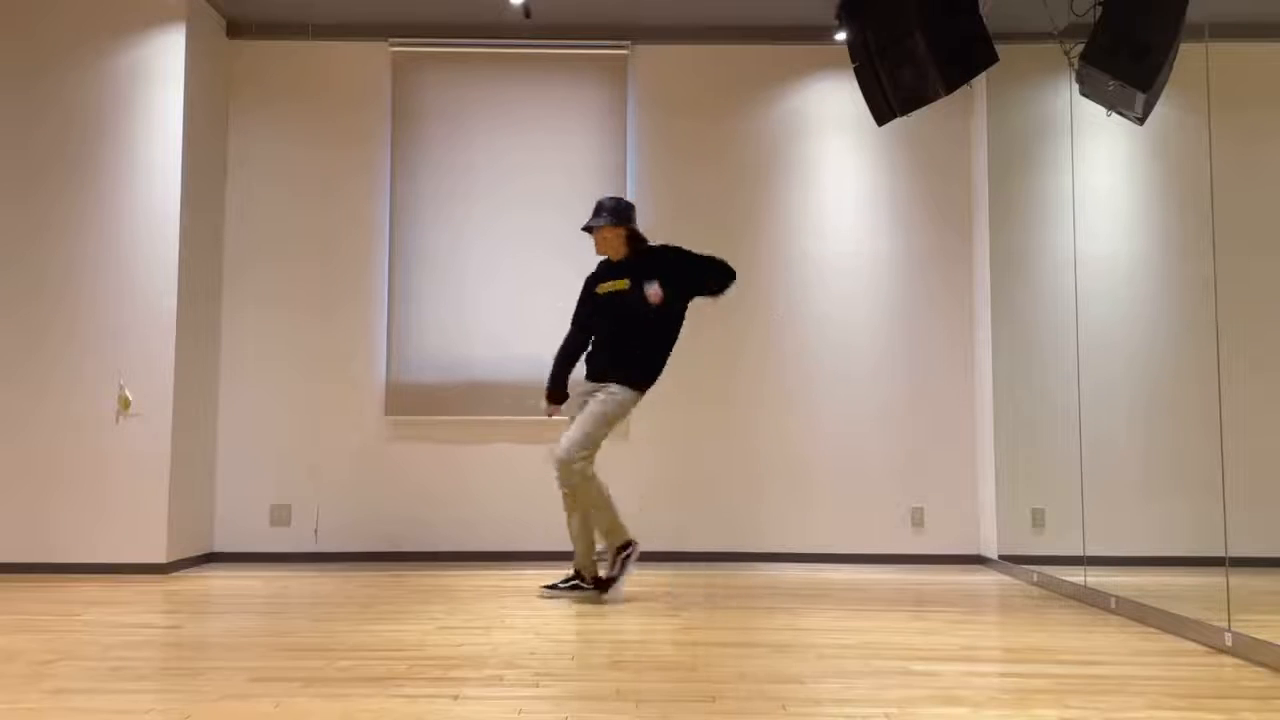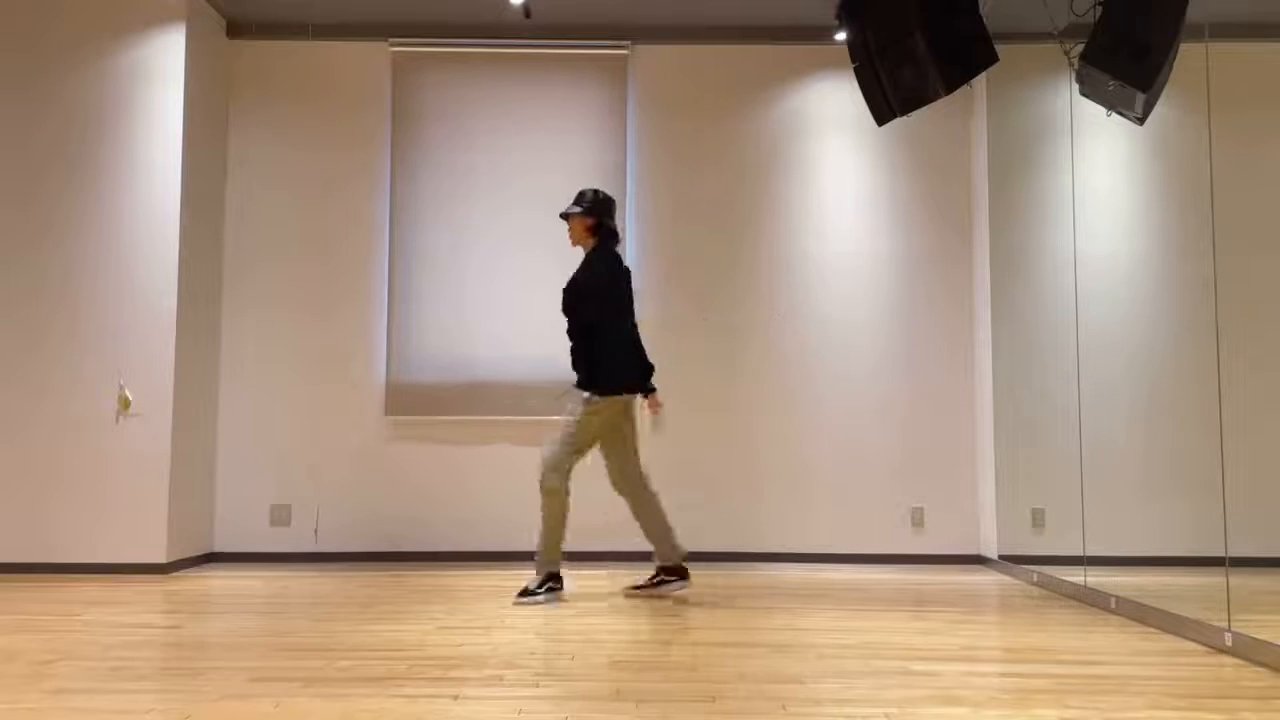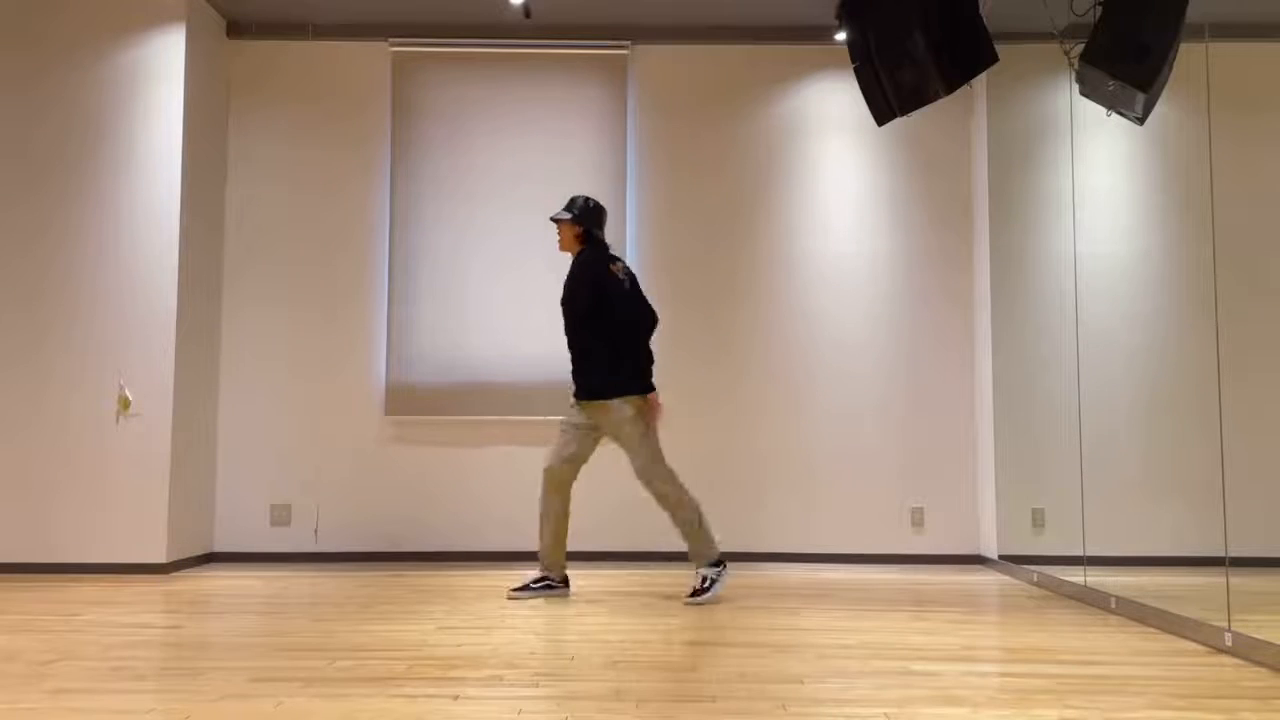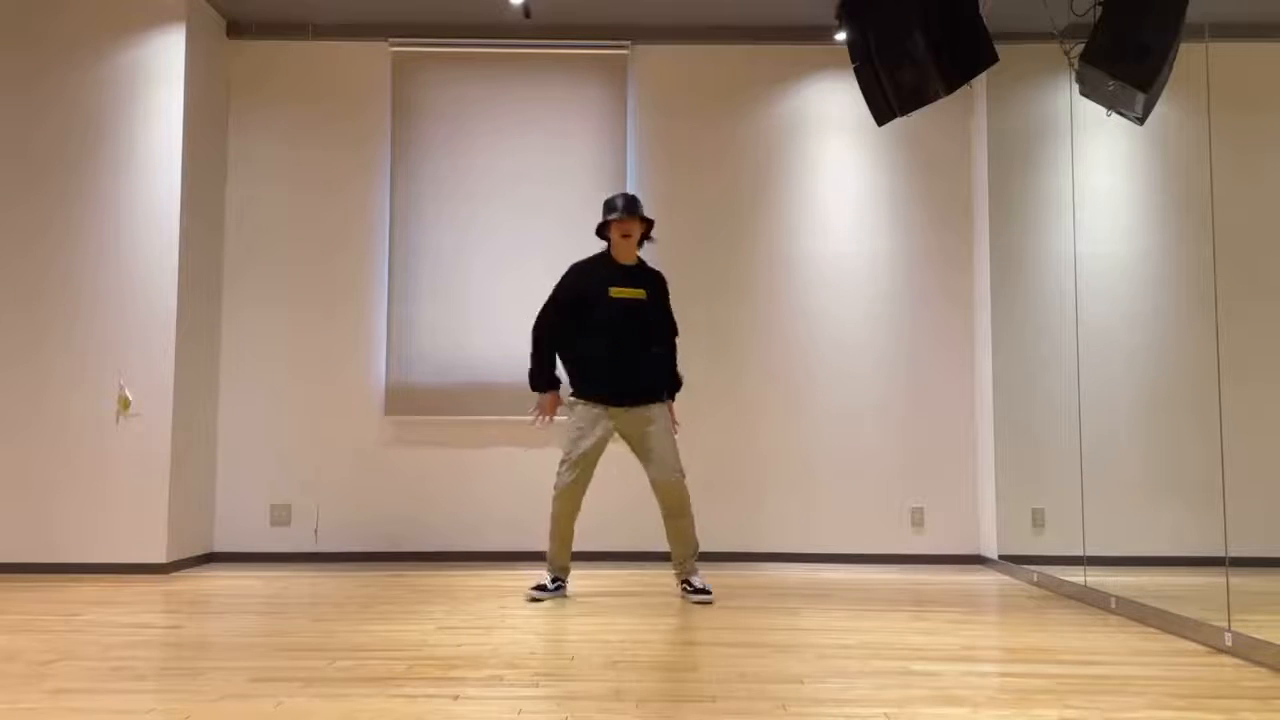
dt=0.3s
person 1, frame 1
left shoulder: (658, 262)
right shoulder: (597, 280)
left elbow: (720, 275)
right elbow: (576, 339)
left wrist: (671, 289)
right wrist: (554, 391)
left hip: (625, 383)
right hip: (597, 384)
left knee: (569, 455)
right knee: (576, 466)
left ankle: (620, 544)
right ankle: (585, 572)
person 1, frame 2
left shoulder: (601, 264)
right shoulder: (602, 265)
left elbow: (614, 324)
right elbow: (615, 326)
right wrist: (644, 385)
left hip: (604, 385)
right hip: (615, 386)
left knee: (554, 467)
right knee: (629, 479)
left ankle: (549, 574)
right ankle: (671, 566)
person 1, frame 3
left shoulder: (600, 268)
right shoulder: (590, 268)
left elbow: (636, 321)
right elbow: (644, 318)
left wrist: (643, 382)
left hip: (622, 394)
right hip: (590, 395)
left knee: (655, 475)
right knee: (556, 474)
left ankle: (709, 562)
right ankle: (552, 573)
person 1, frame 4
left shoulder: (654, 281)
right shoulder: (584, 275)
left elbow: (665, 339)
right elbow: (546, 328)
left wrist: (669, 393)
right wrist: (545, 385)
left hip: (646, 402)
right hip: (591, 401)
left knee: (671, 482)
right knee: (569, 485)
left ankle: (688, 573)
right ankle: (557, 574)
